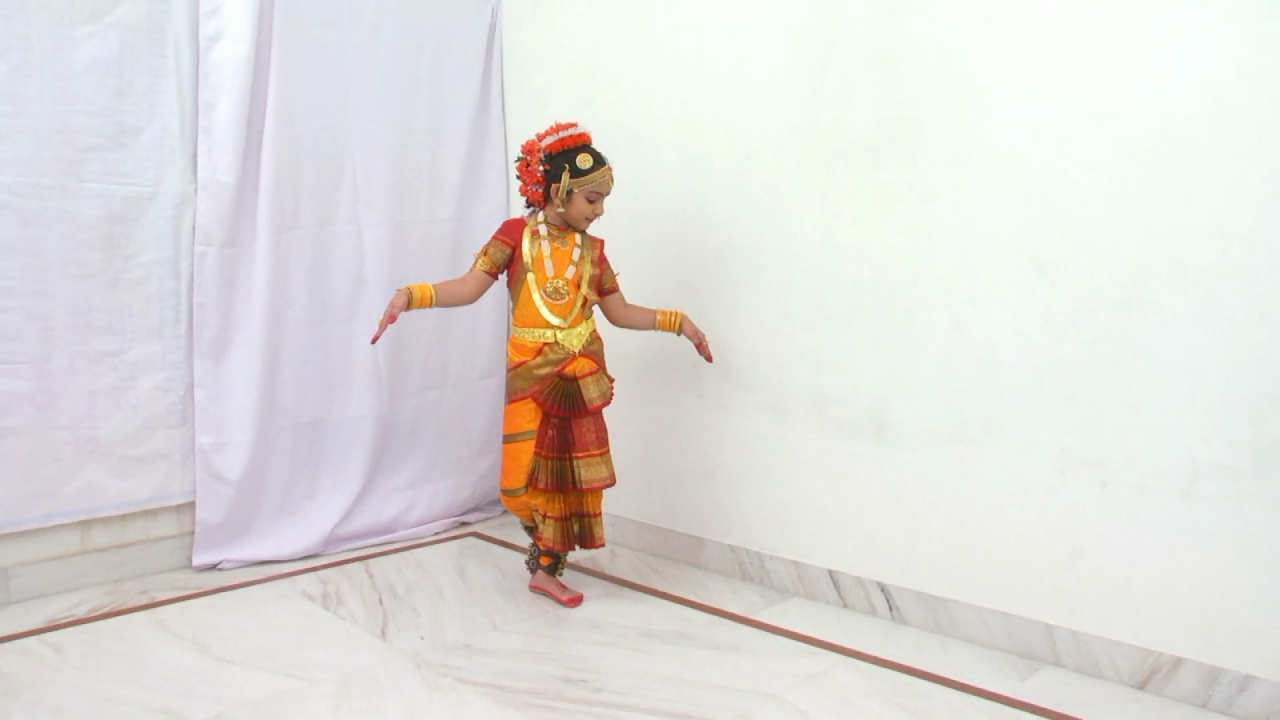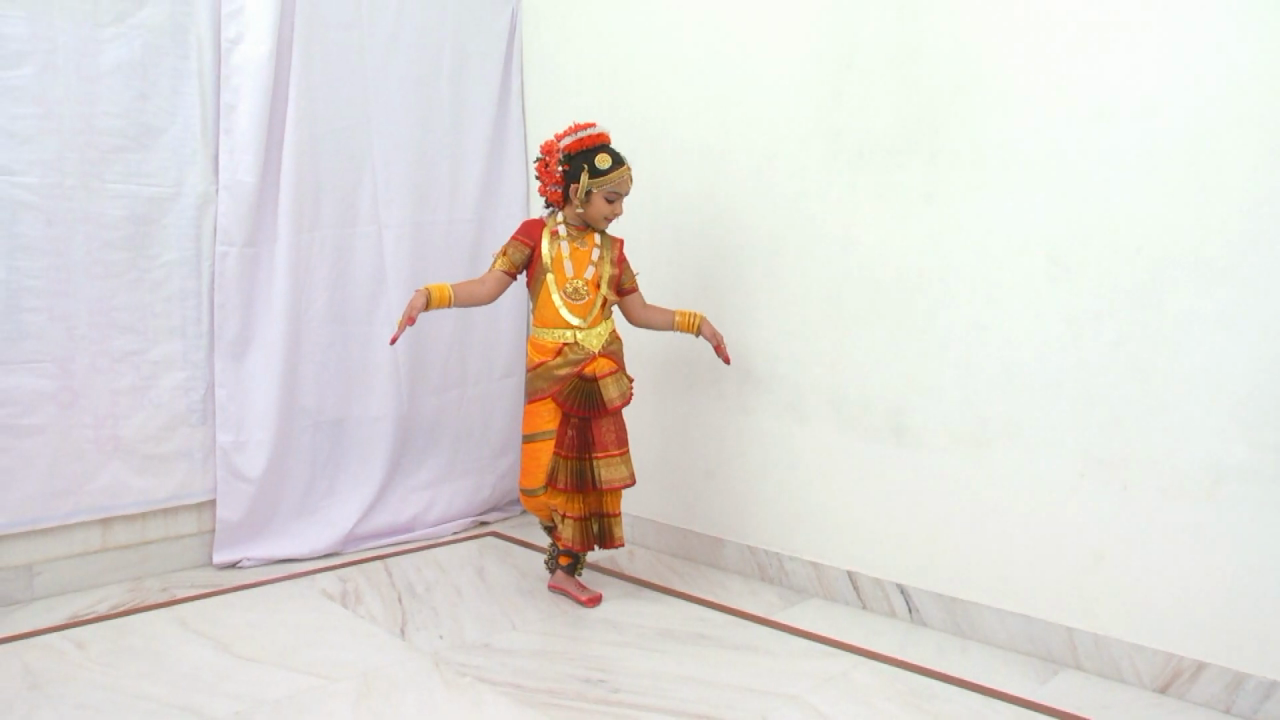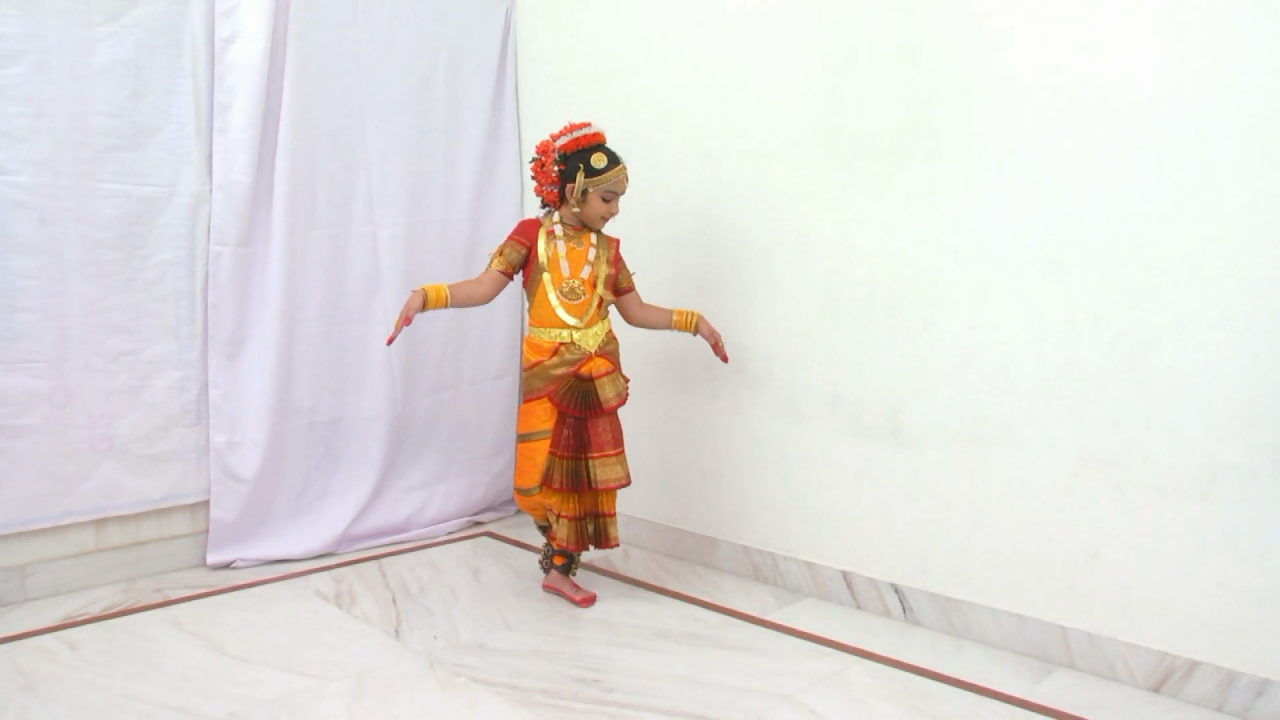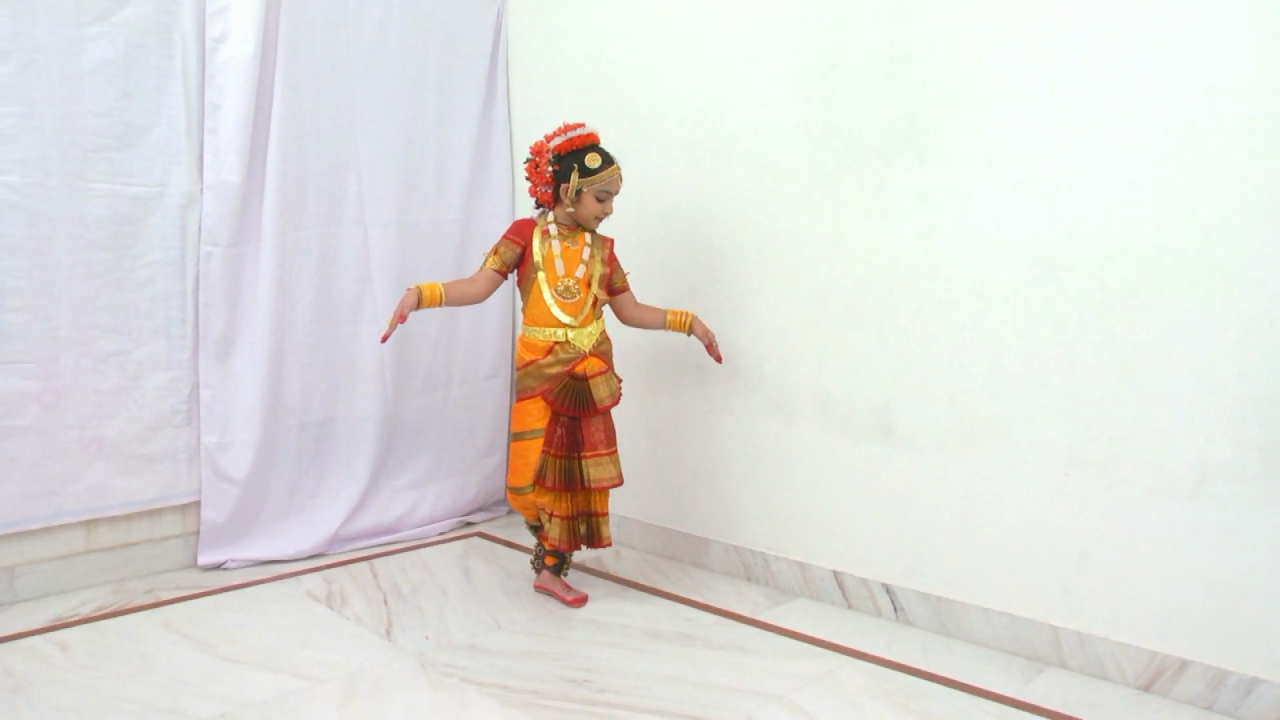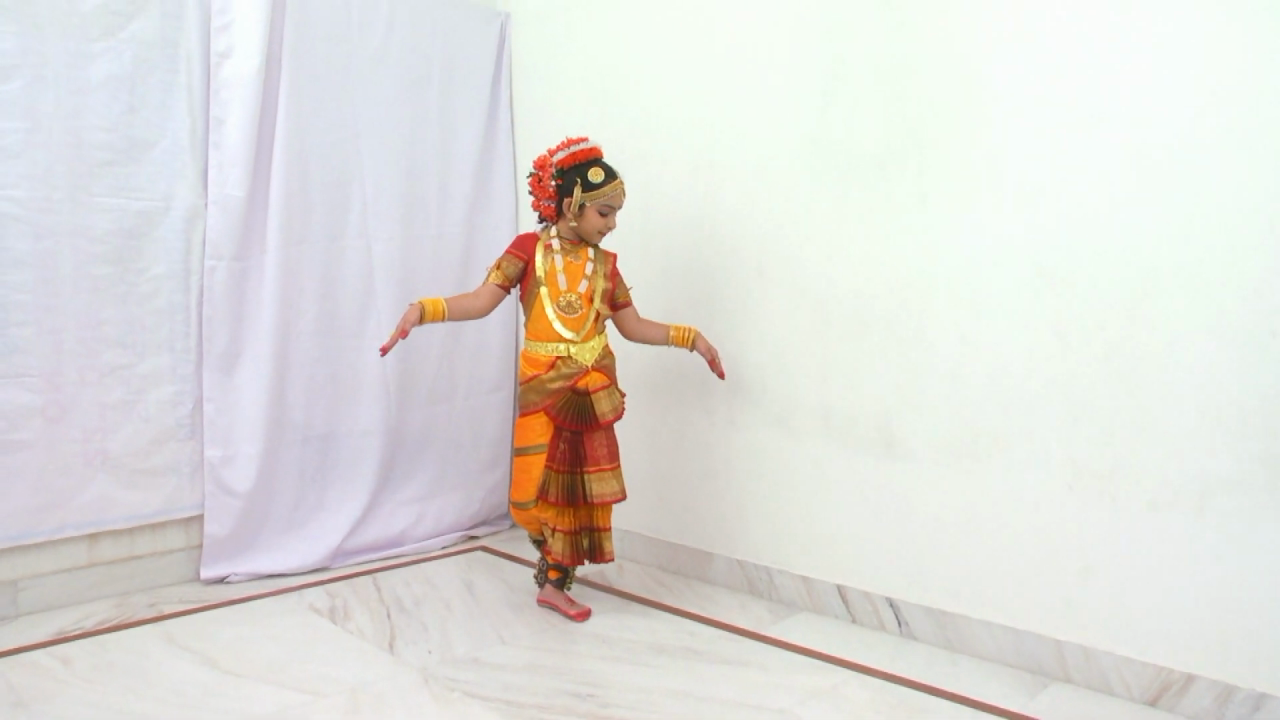
dt=1s
person 1, frame 1
left shoulder: (592, 249)
right shoulder: (517, 233)
left elbow: (619, 312)
right elbow: (469, 287)
left wrist: (677, 321)
right wrist: (410, 294)
left hip: (579, 376)
right hip: (531, 374)
left knee: (570, 474)
right knee: (528, 474)
left ankle: (546, 568)
right ankle: (545, 561)
person 1, frame 2
left shoulder: (611, 249)
right shoulder: (536, 234)
left elbow: (638, 312)
right elbow: (488, 287)
left wrist: (695, 323)
right wrist: (429, 295)
left hip: (598, 376)
right hip: (551, 374)
left knee: (589, 473)
right knee: (548, 475)
left ankle: (566, 568)
right ankle: (564, 561)
person 1, frame 3
left shoulder: (607, 248)
right shoulder: (532, 234)
left elbow: (636, 312)
right elbow: (484, 288)
left wrist: (693, 321)
right wrist: (426, 295)
left hip: (595, 376)
right hip: (547, 373)
left knee: (584, 474)
right knee: (542, 475)
left ankle: (560, 568)
right ankle: (558, 561)
person 1, frame 4
left shoulder: (602, 249)
right shoulder: (526, 234)
left elbow: (630, 312)
right elbow: (479, 286)
left wrist: (687, 321)
right wrist: (420, 294)
left hip: (589, 376)
right hip: (541, 372)
left knee: (577, 473)
right knee: (535, 473)
left ankle: (551, 568)
right ankle: (550, 559)
person 1, frame 5
left shoulder: (605, 264)
right shoulder: (529, 248)
left elbow: (633, 326)
right elbow: (481, 301)
left wrist: (690, 337)
right wrist: (423, 310)
left hip: (592, 392)
right hip: (544, 388)
left knee: (580, 488)
right knee: (538, 488)
left ankle: (555, 582)
right ankle: (553, 576)
